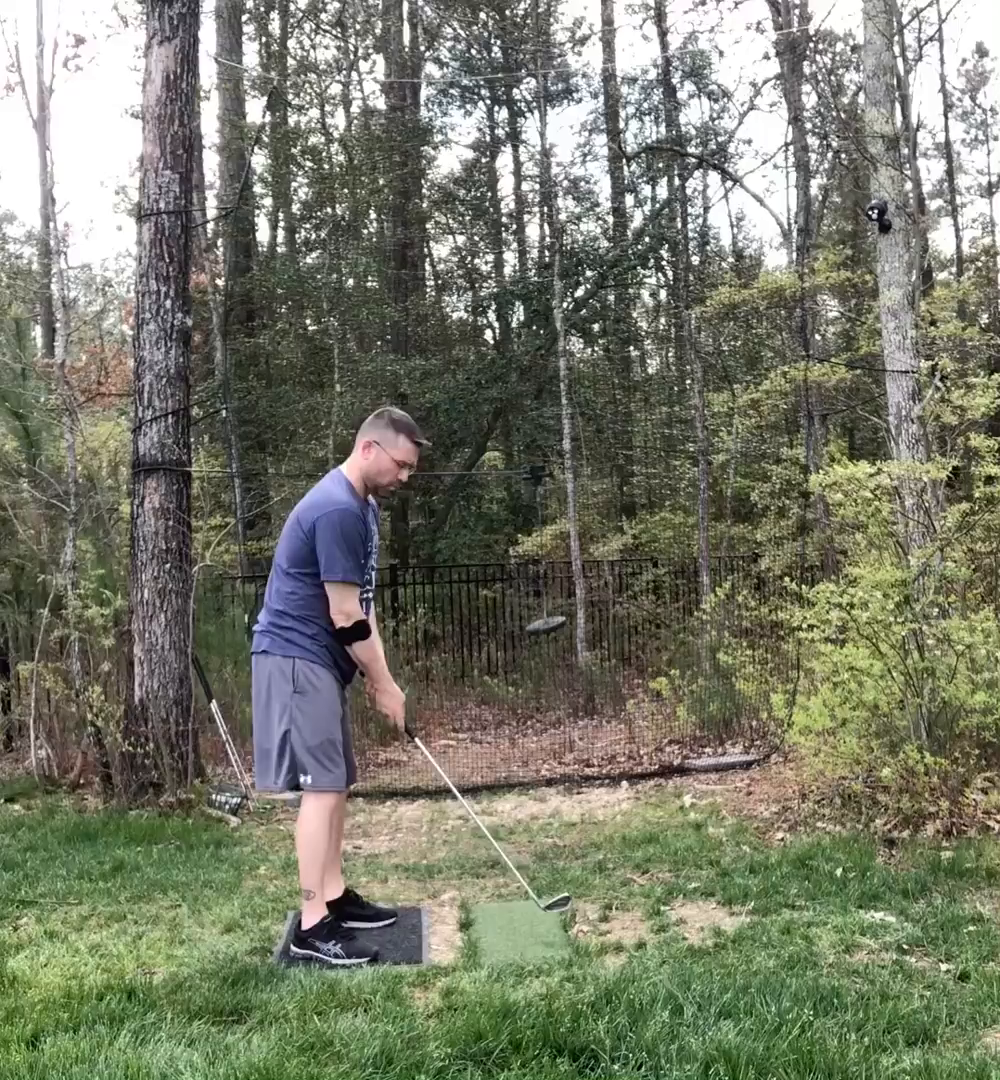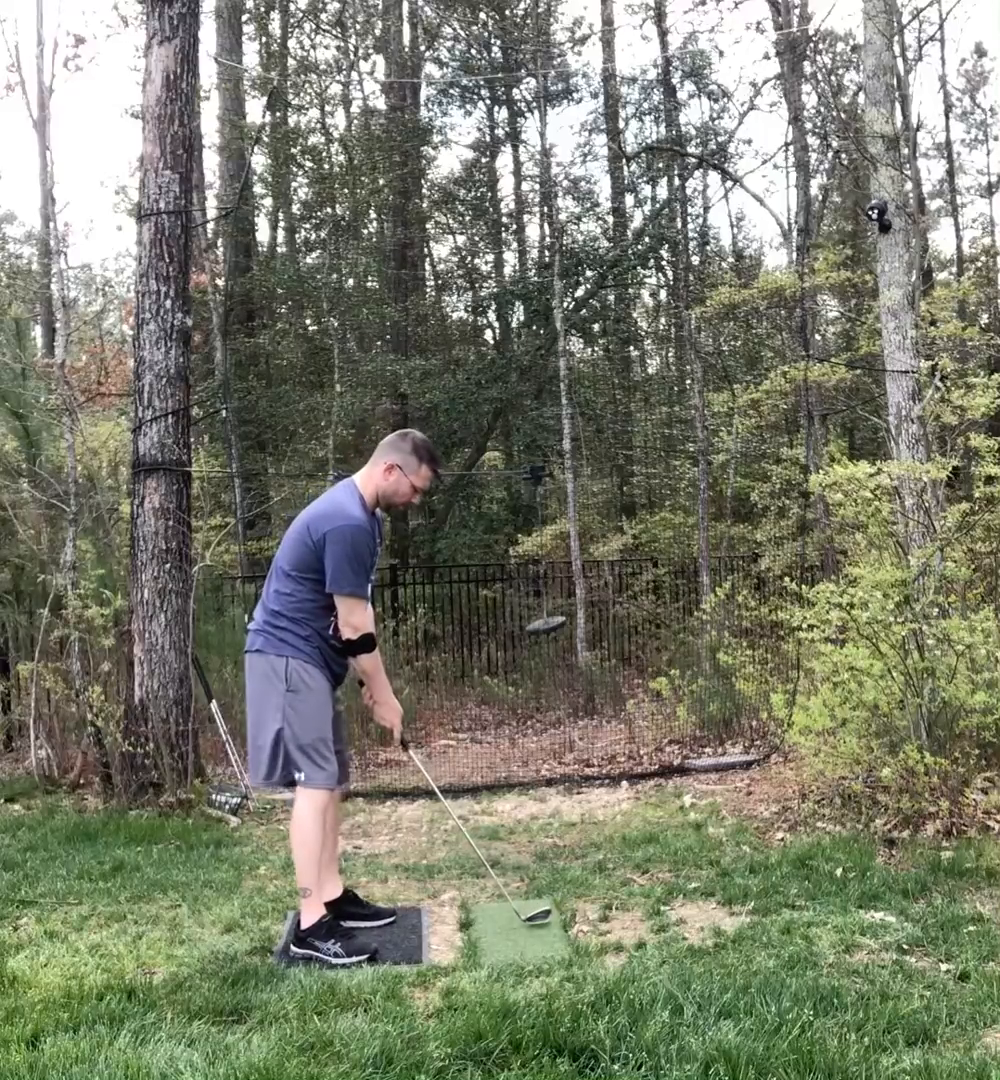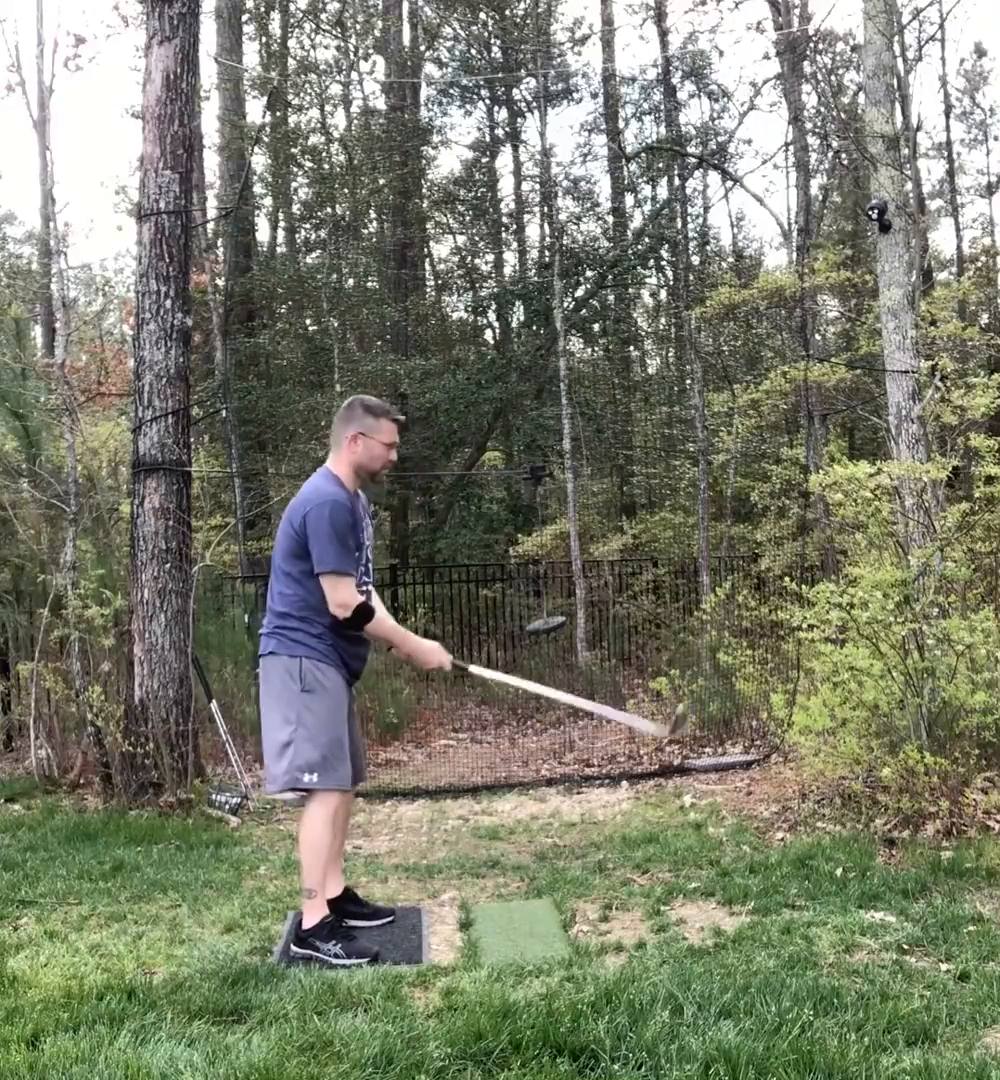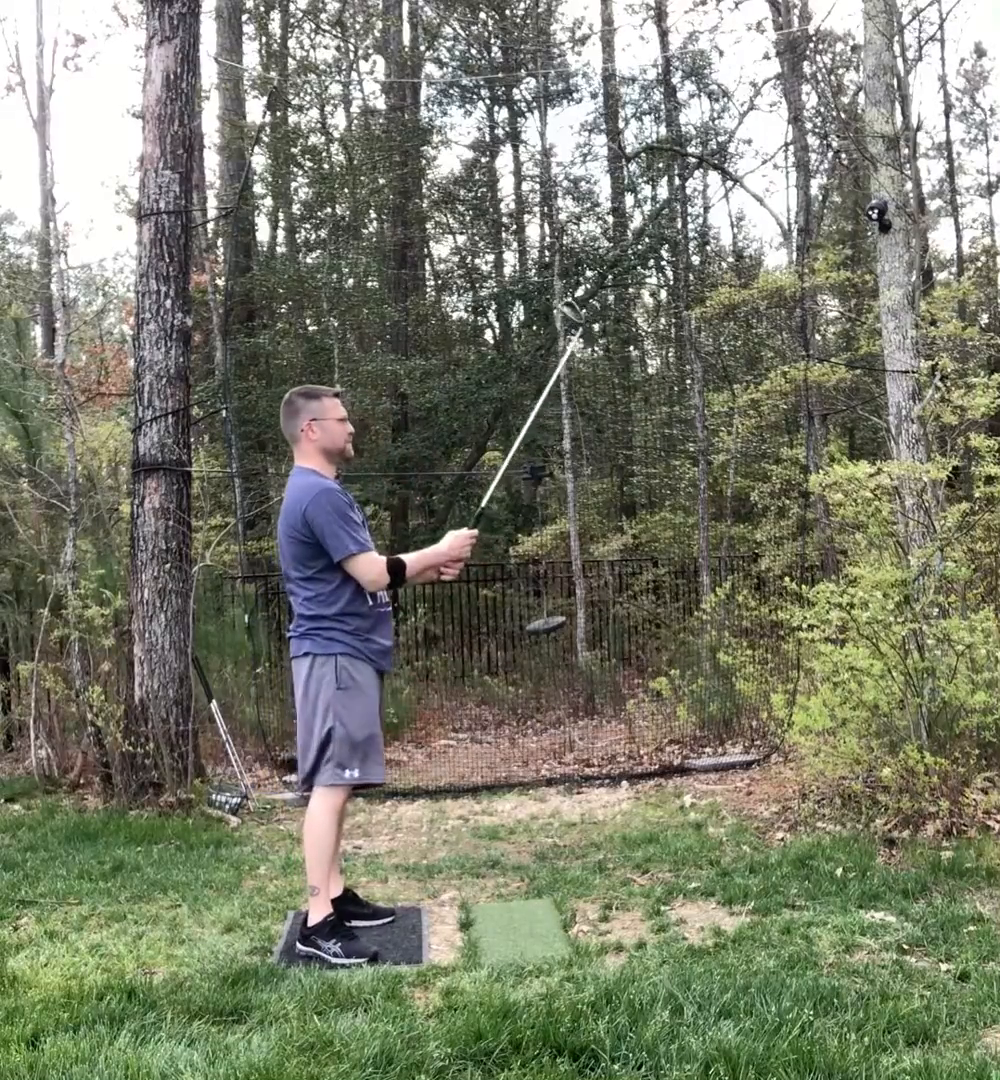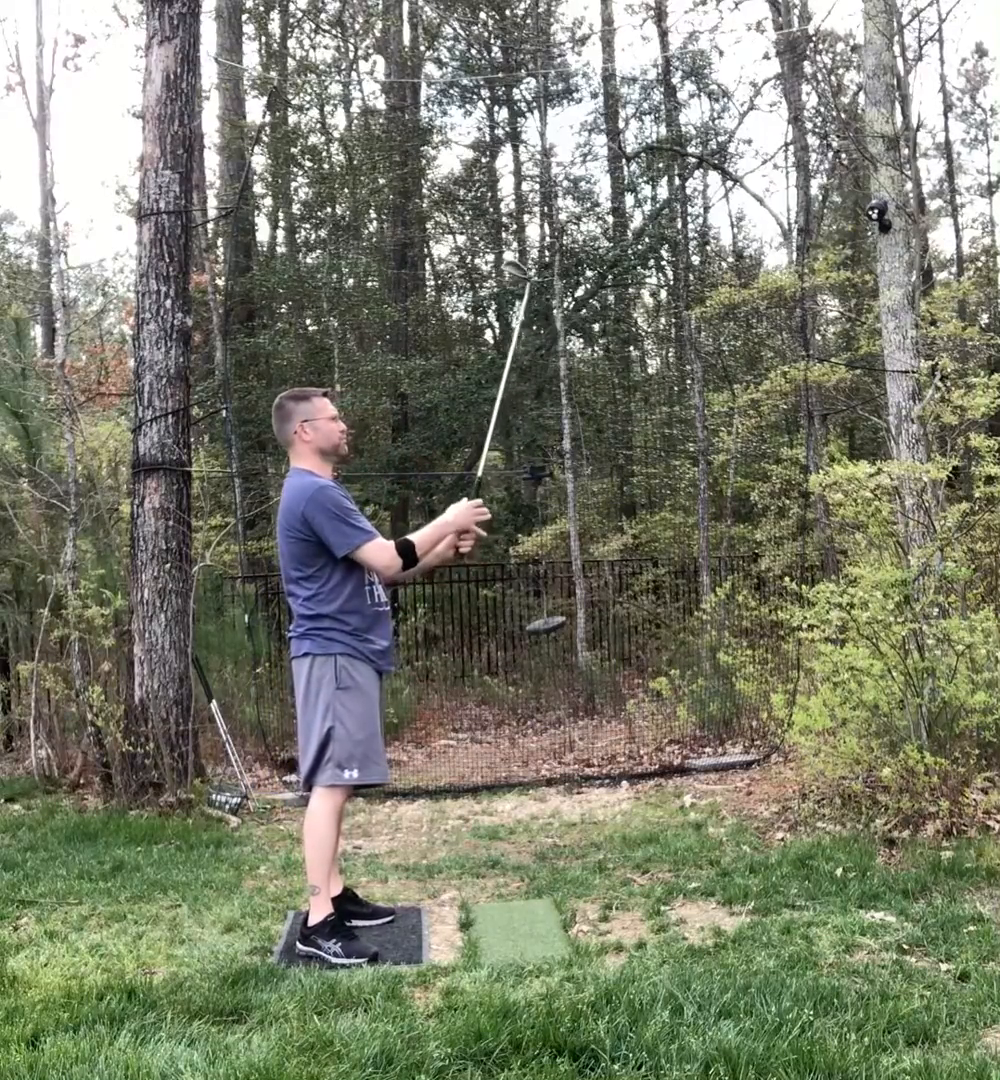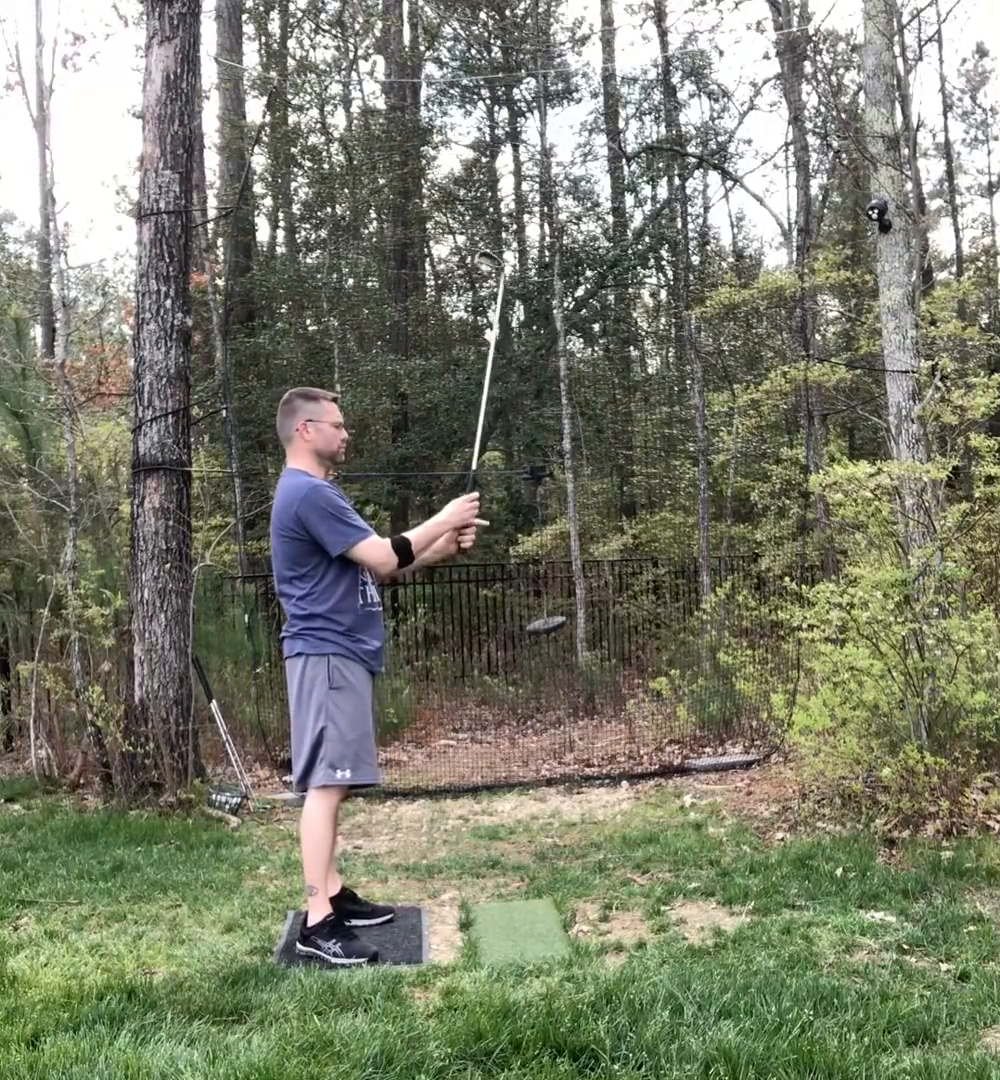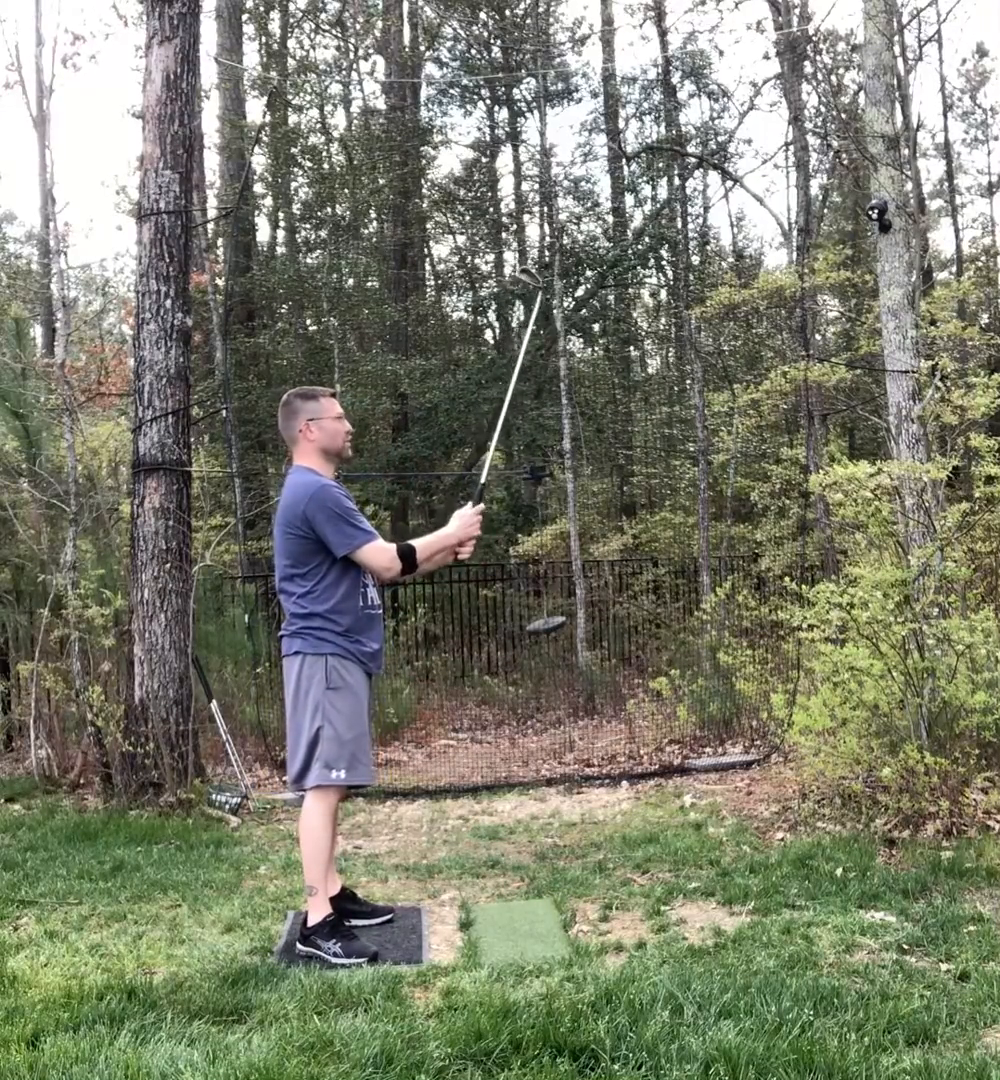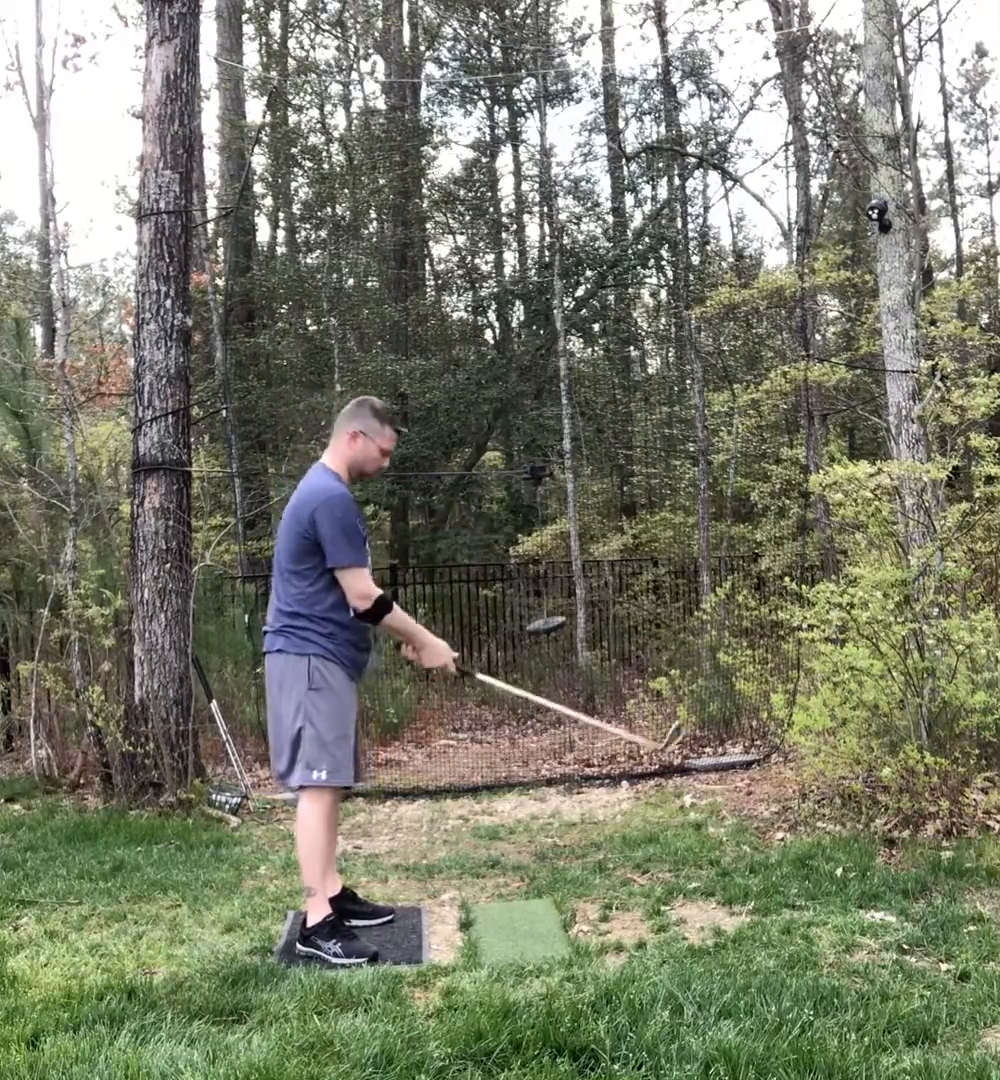
dt=0.7s
person 1, frame 1
left shoulder: (359, 505)
right shoulder: (338, 509)
left elbow: (361, 605)
right elbow: (343, 615)
left wrist: (380, 672)
right wrist: (384, 685)
left hip: (318, 661)
right hip: (298, 660)
left knee: (336, 783)
right knee: (321, 787)
left ankle: (334, 896)
right ankle: (312, 926)
person 1, frame 2
left shoulder: (359, 511)
right shoulder: (347, 523)
left elbow: (359, 610)
right elbow: (353, 625)
left wrist: (372, 683)
right wrist: (384, 696)
left hip: (312, 658)
right hip: (289, 658)
left knee: (331, 781)
right knee: (315, 784)
left ankle: (332, 896)
right ankle: (311, 924)
person 1, frame 3
left shoulder: (353, 500)
right shoulder: (327, 503)
left elbow: (359, 586)
right elbow: (344, 604)
left wrist: (403, 639)
right wrist: (412, 646)
left hip: (330, 661)
right hip: (304, 659)
left knee: (342, 782)
right knee: (325, 785)
left ankle: (333, 893)
right ankle: (313, 924)
person 1, frame 4
left shoulder: (323, 491)
right shoulder: (318, 494)
left elbow: (365, 572)
right elbow: (373, 575)
left wrist: (429, 568)
right wrist: (440, 551)
left hip: (345, 654)
right hip: (335, 654)
left knee: (337, 783)
right knee: (332, 783)
left ankle: (335, 894)
right ankle: (318, 922)
person 1, frame 5
left shoulder: (321, 492)
right shoulder: (314, 494)
left elbow: (379, 566)
right elbow: (387, 562)
left wrist: (446, 546)
right wrist: (446, 522)
left hip: (348, 654)
right hip: (334, 655)
left knee: (336, 782)
right knee: (331, 782)
left ankle: (335, 894)
right ankle: (318, 922)
person 1, frame 6
left shoulder: (316, 492)
right shoulder: (308, 493)
left elbow: (375, 564)
right elbow: (383, 559)
left wrist: (446, 544)
right wrist: (442, 520)
left hip: (342, 655)
right hip: (327, 655)
left knee: (333, 782)
right knee: (326, 783)
left ankle: (333, 894)
right ankle: (317, 922)
person 1, frame 7
left shoulder: (318, 491)
right shoulder: (317, 493)
left elbow: (377, 565)
right elbow: (387, 564)
left wrist: (445, 552)
right wrist: (449, 533)
left hip: (339, 654)
right hip: (325, 655)
left knee: (332, 782)
right knee: (324, 784)
left ankle: (333, 893)
right ankle: (317, 922)
person 1, frame 8
left shoulder: (322, 490)
right shoulder: (333, 498)
right elbow: (362, 596)
left wrist: (404, 632)
right wrist: (422, 640)
left hip: (324, 656)
right hip: (310, 656)
left knee: (330, 782)
right knee: (318, 785)
left ankle: (332, 893)
right ankle: (317, 922)
